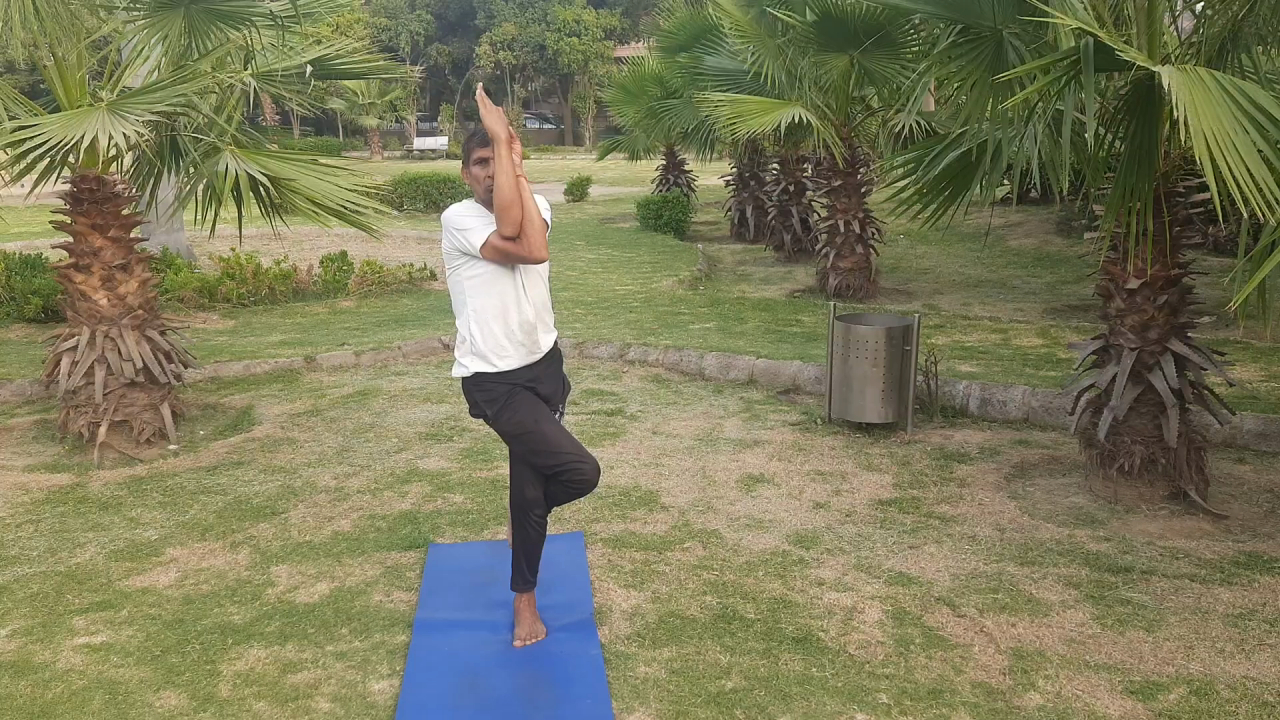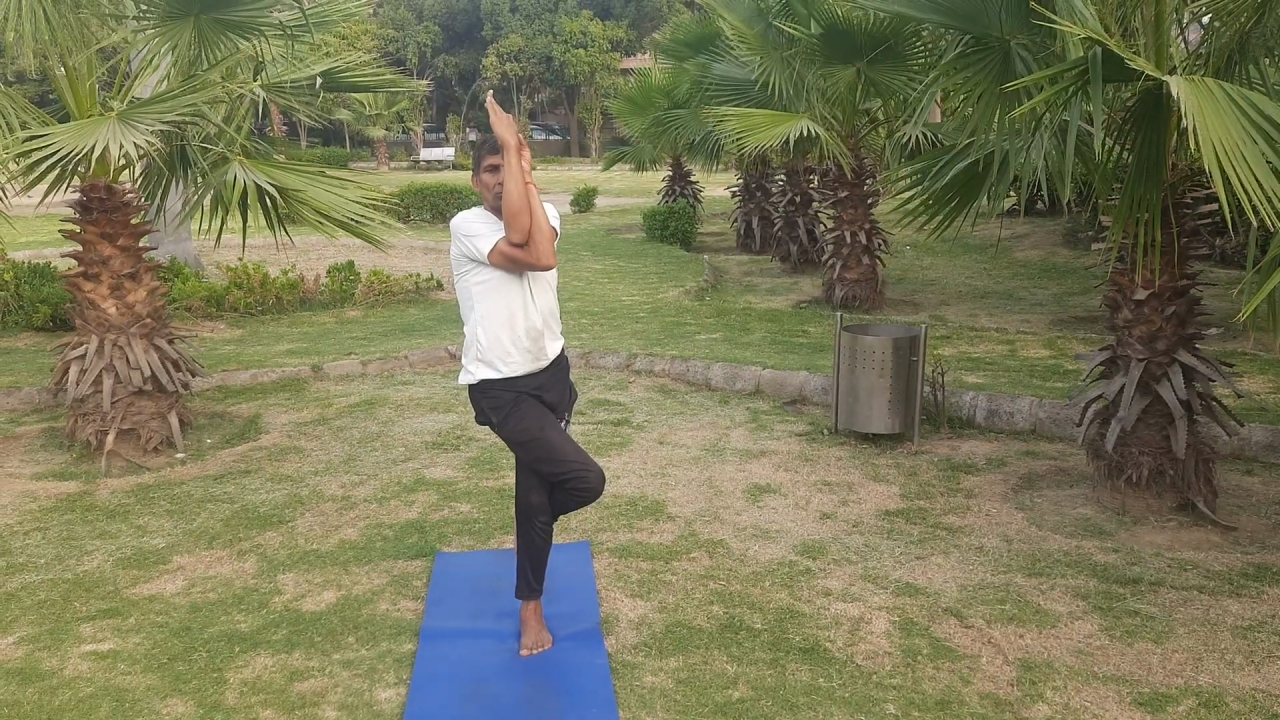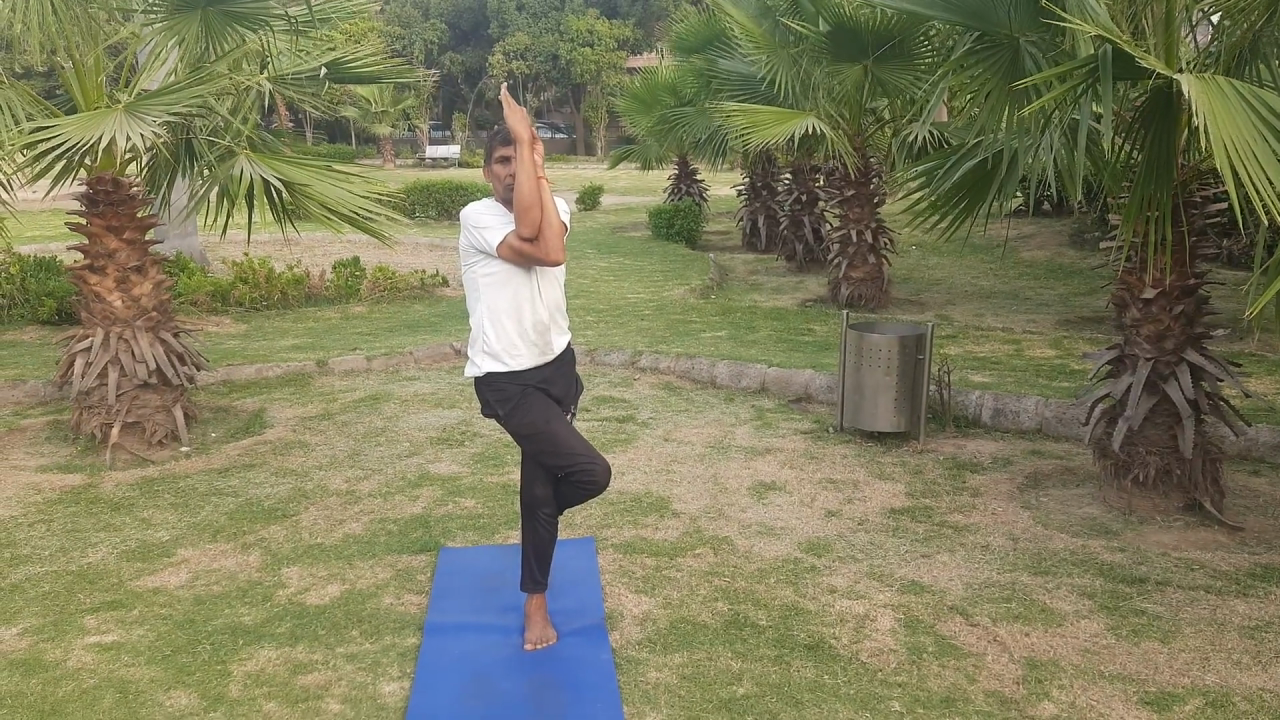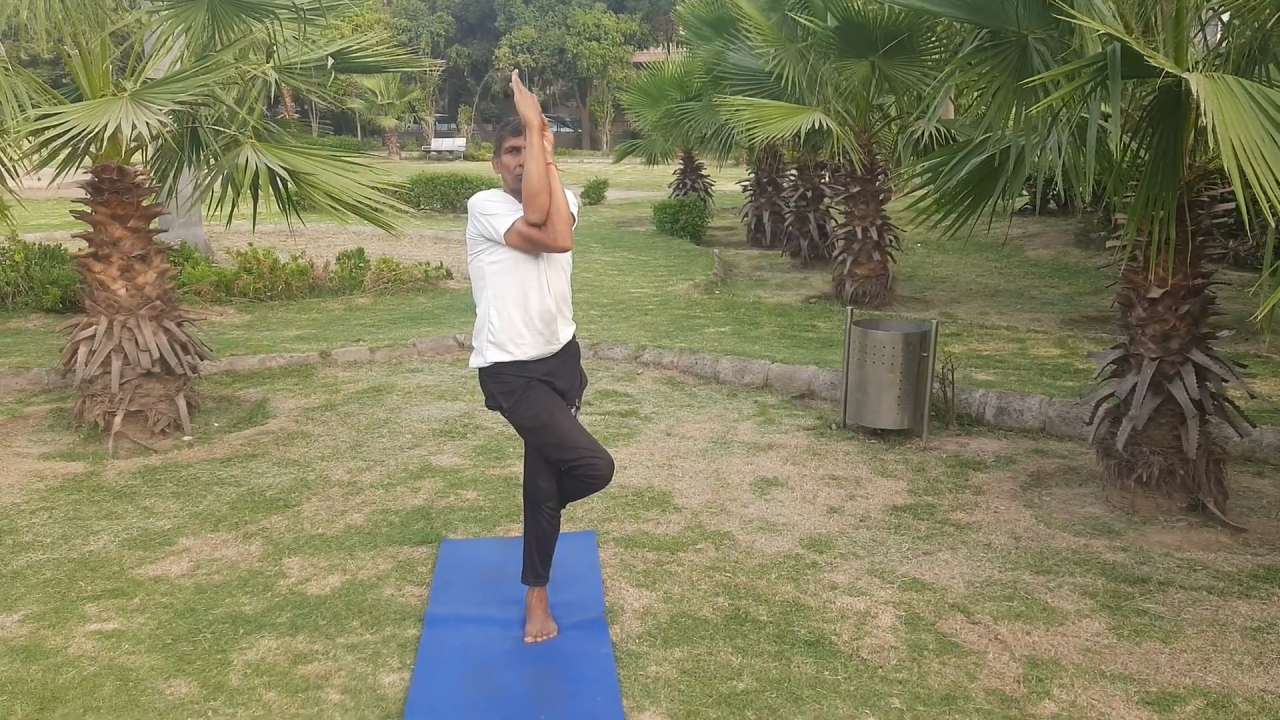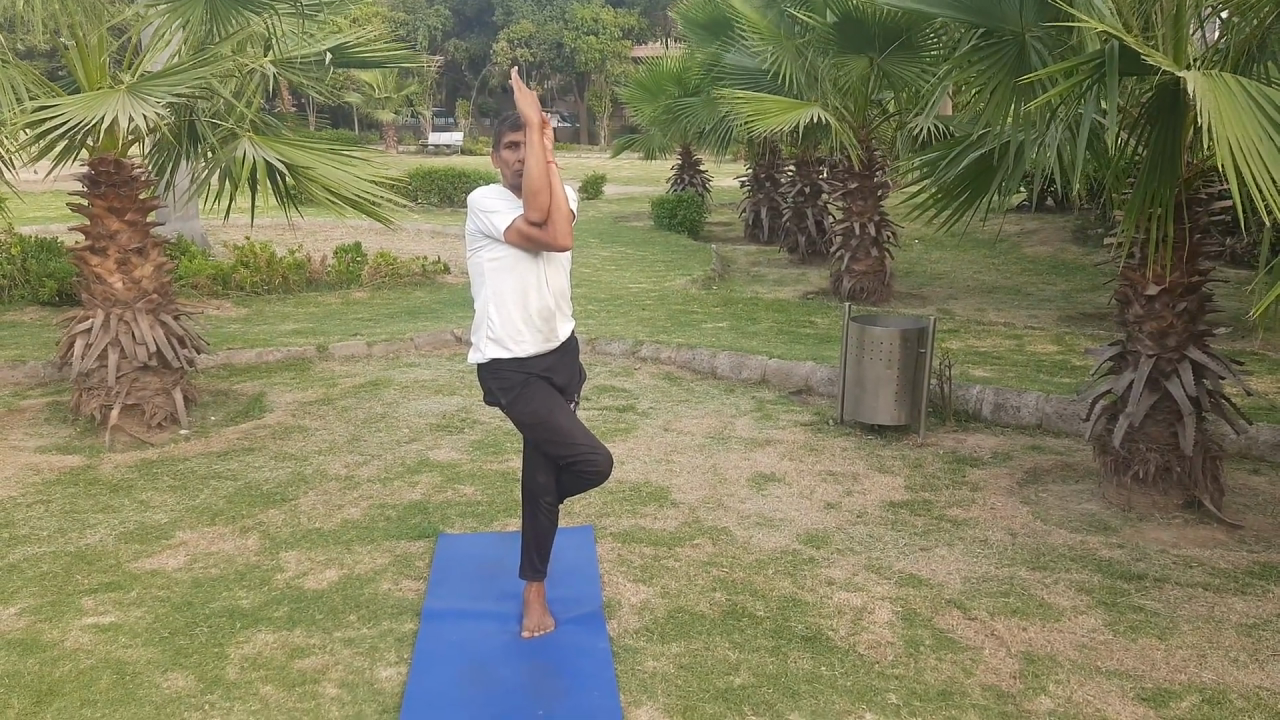
dt=1s
person 1, frame 1
left shoulder: (537, 205)
right shoulder: (457, 219)
left elbow: (536, 247)
right elbow: (509, 234)
left wrist: (516, 160)
right wrist: (497, 140)
left hip: (543, 364)
right hip: (494, 379)
left knee: (531, 487)
right knee: (581, 471)
left ankle: (524, 597)
right ankle: (526, 513)
person 1, frame 2
left shoulder: (545, 212)
right shoulder: (467, 226)
left elbow: (543, 254)
right elbow: (518, 241)
left wrist: (525, 167)
right wrist: (507, 144)
left hip: (550, 372)
right hip: (500, 386)
left knee: (536, 493)
right knee: (586, 479)
left ankle: (530, 606)
right ankle: (533, 517)
person 1, frame 3
left shoulder: (556, 207)
right shoulder: (476, 217)
left elbow: (553, 250)
right elbow: (529, 238)
left wrist: (538, 162)
right wrist: (520, 138)
left hip: (555, 365)
right hip: (506, 379)
left knee: (541, 486)
right knee: (591, 472)
left ankle: (535, 602)
right ankle: (538, 510)
person 1, frame 4
left shoulder: (564, 200)
right shoulder: (484, 207)
left elbow: (561, 235)
right elbow: (538, 226)
left wrist: (547, 149)
right wrist: (531, 125)
left hip: (560, 357)
right hip: (510, 370)
left knee: (545, 480)
right knee: (595, 466)
left ankle: (536, 594)
right ankle: (541, 513)
person 1, frame 5
left shoulder: (563, 196)
right shoulder: (483, 202)
left elbow: (561, 233)
right elbow: (538, 223)
left wrist: (546, 142)
right wrist: (531, 121)
left hip: (559, 353)
right hip: (509, 366)
left knee: (543, 474)
right knee: (593, 462)
left ankle: (533, 588)
right ankle: (540, 498)
